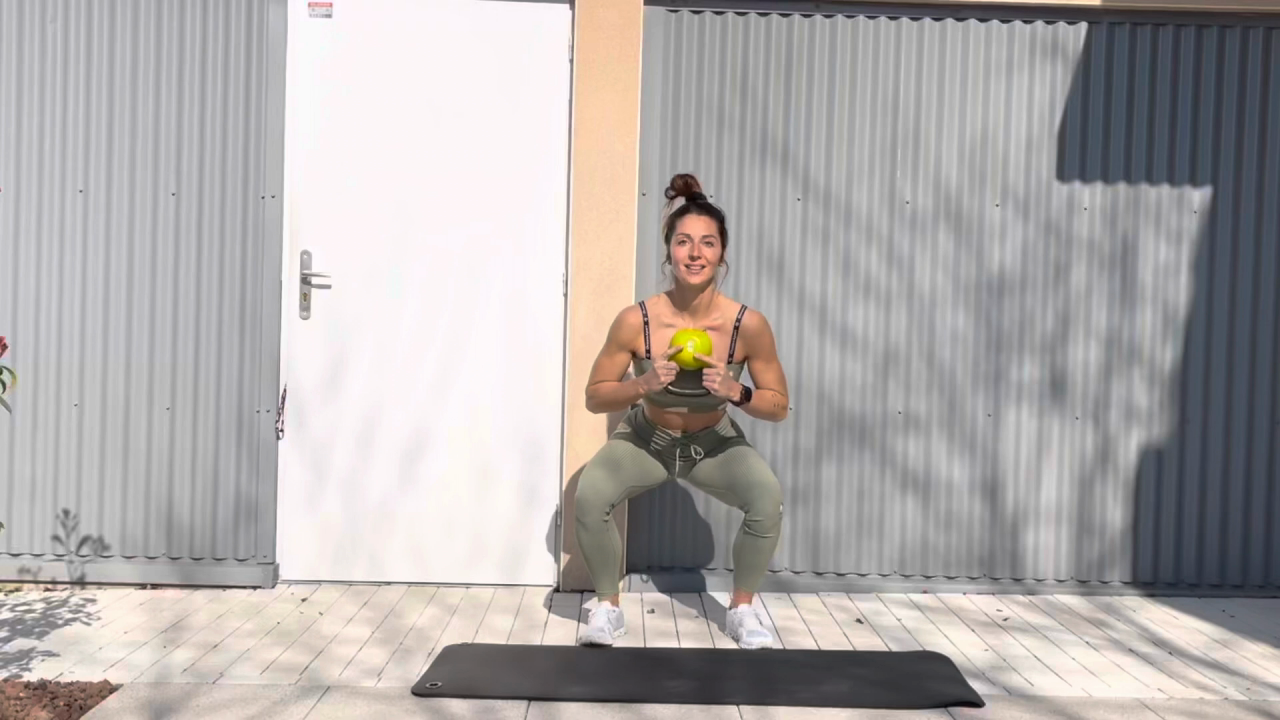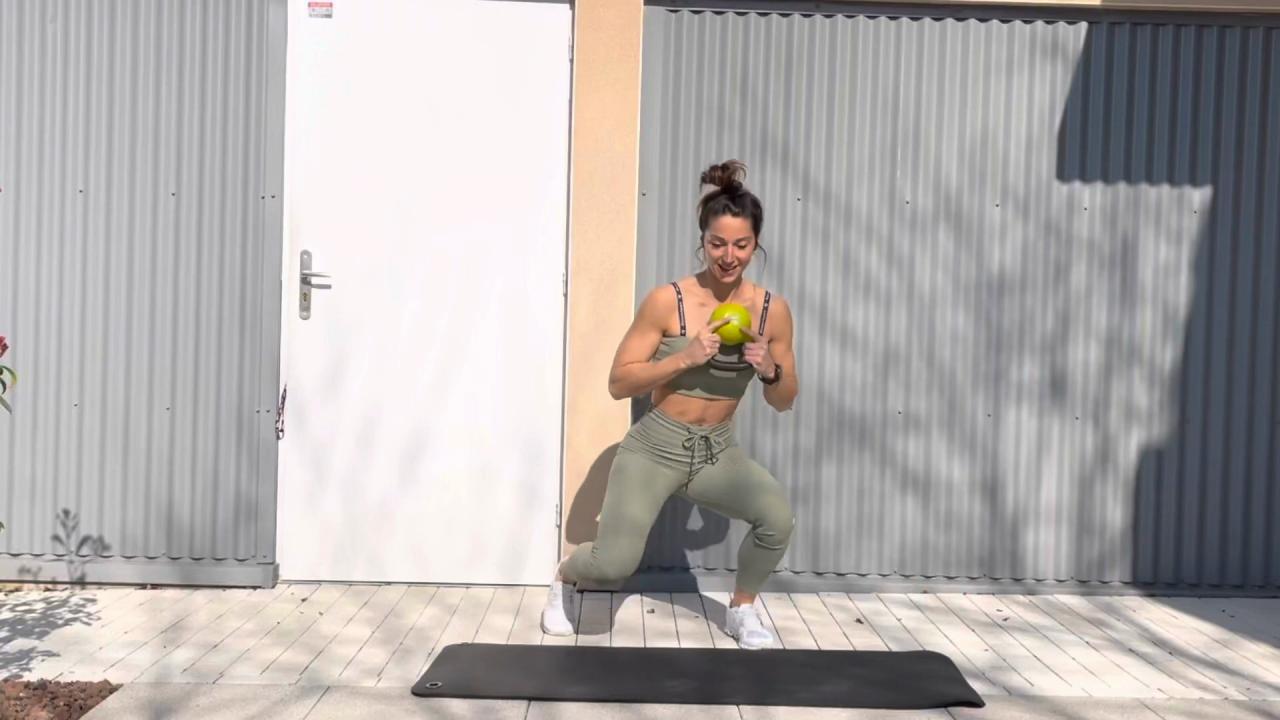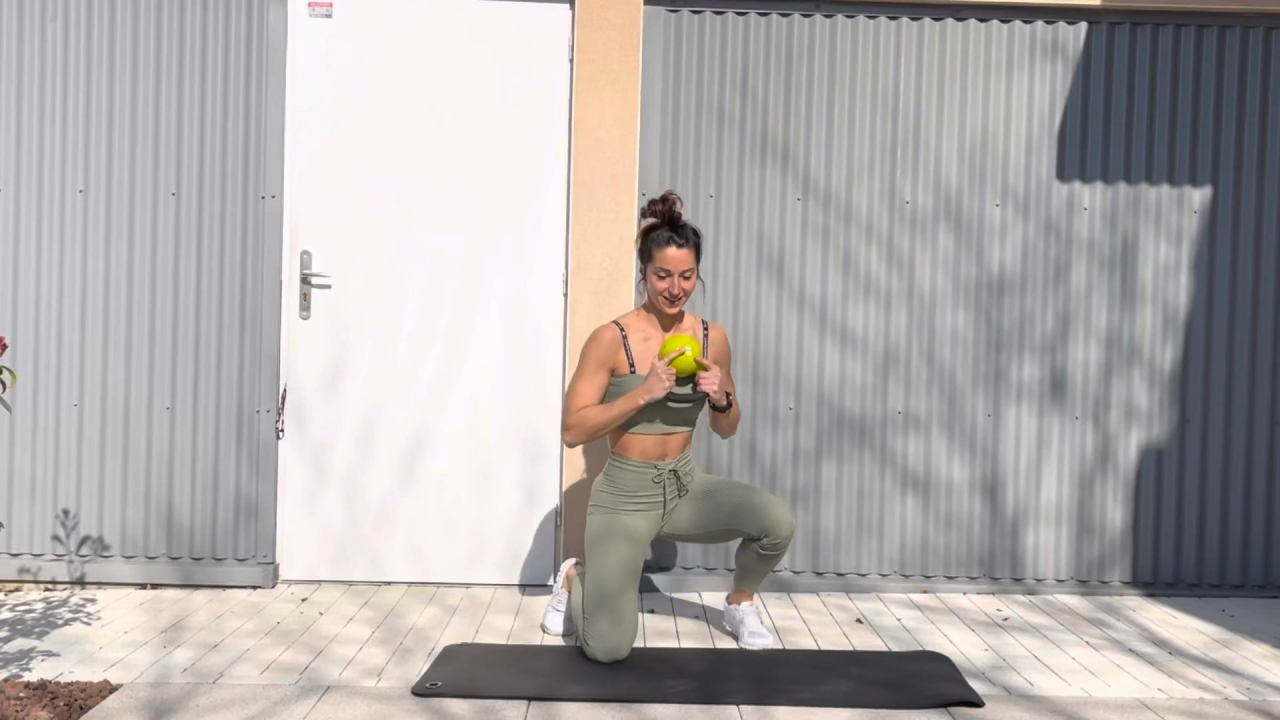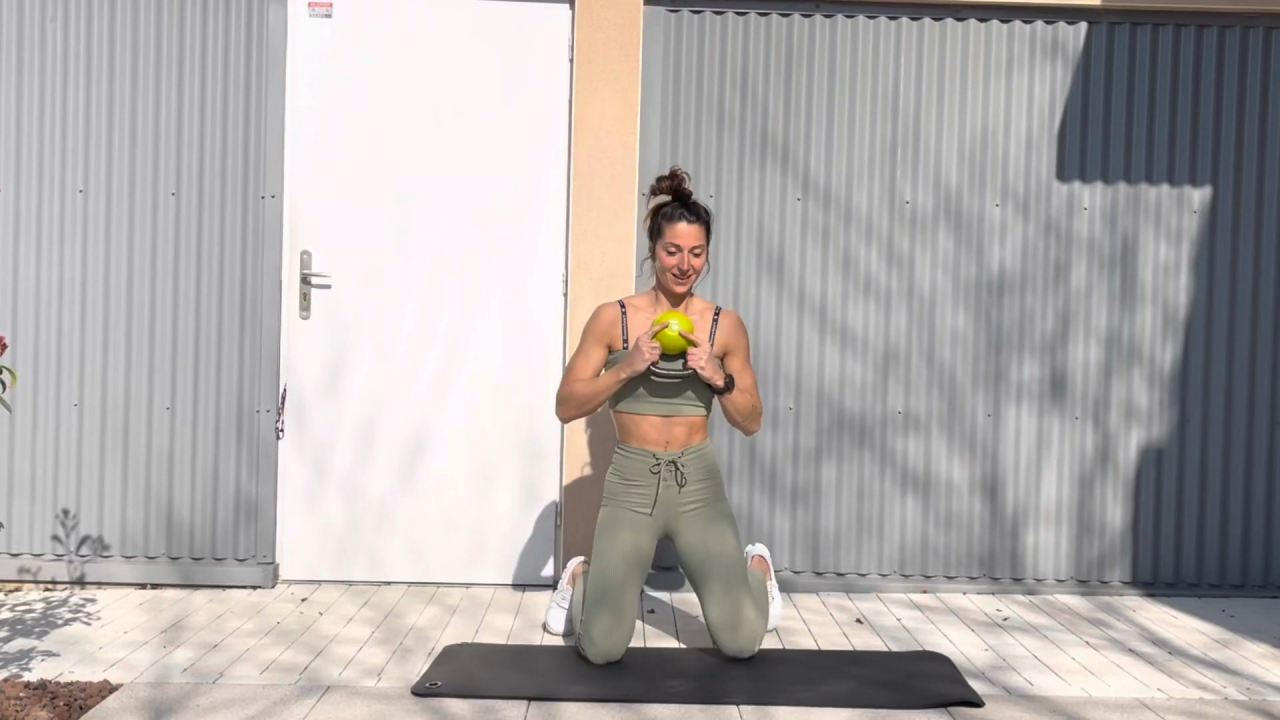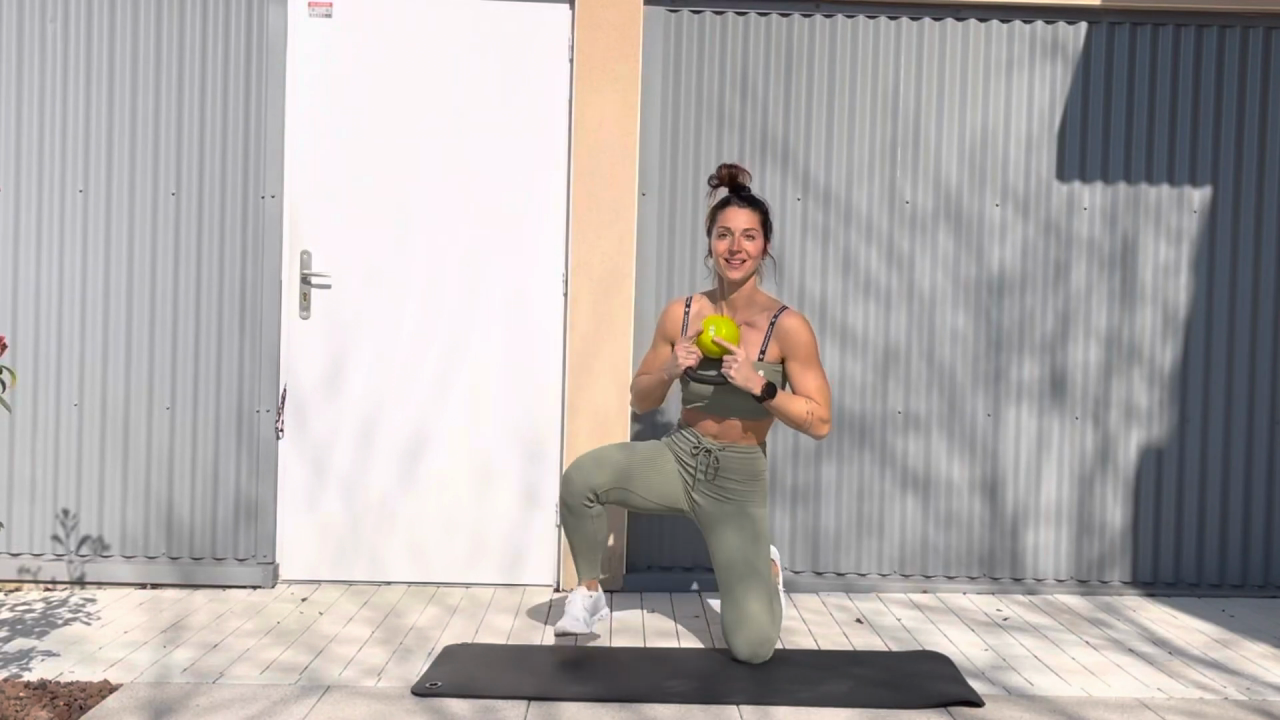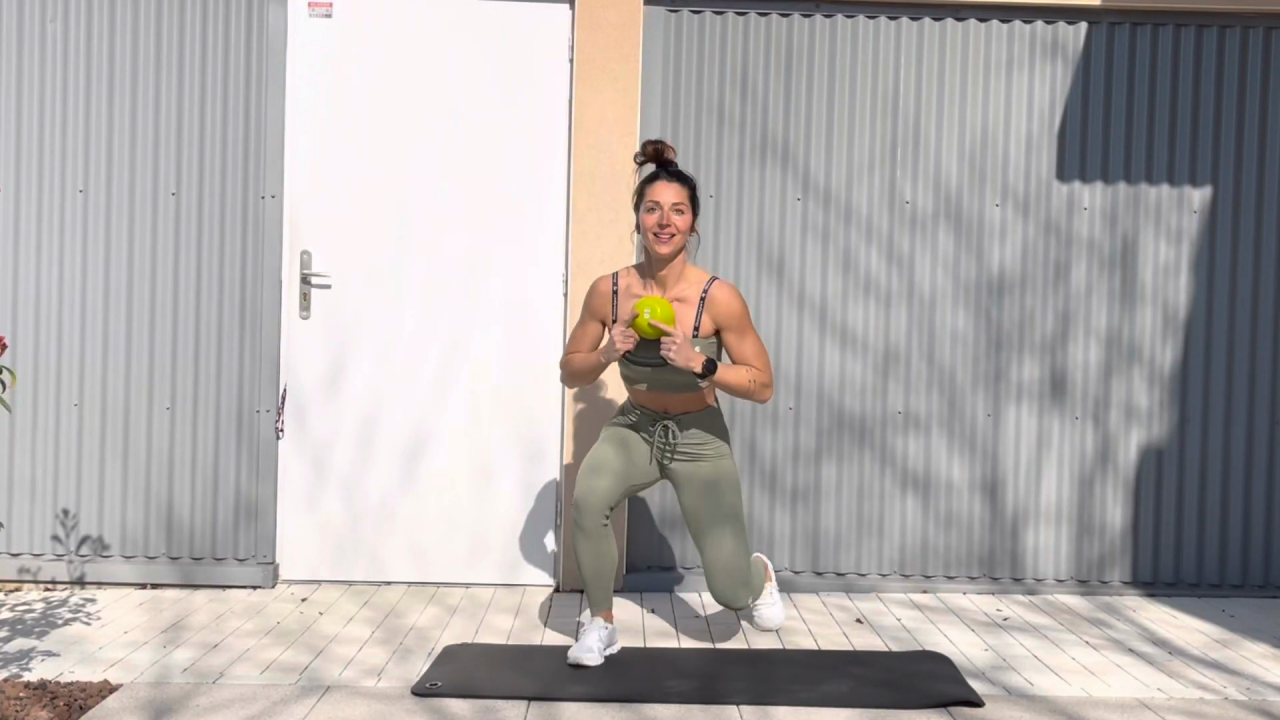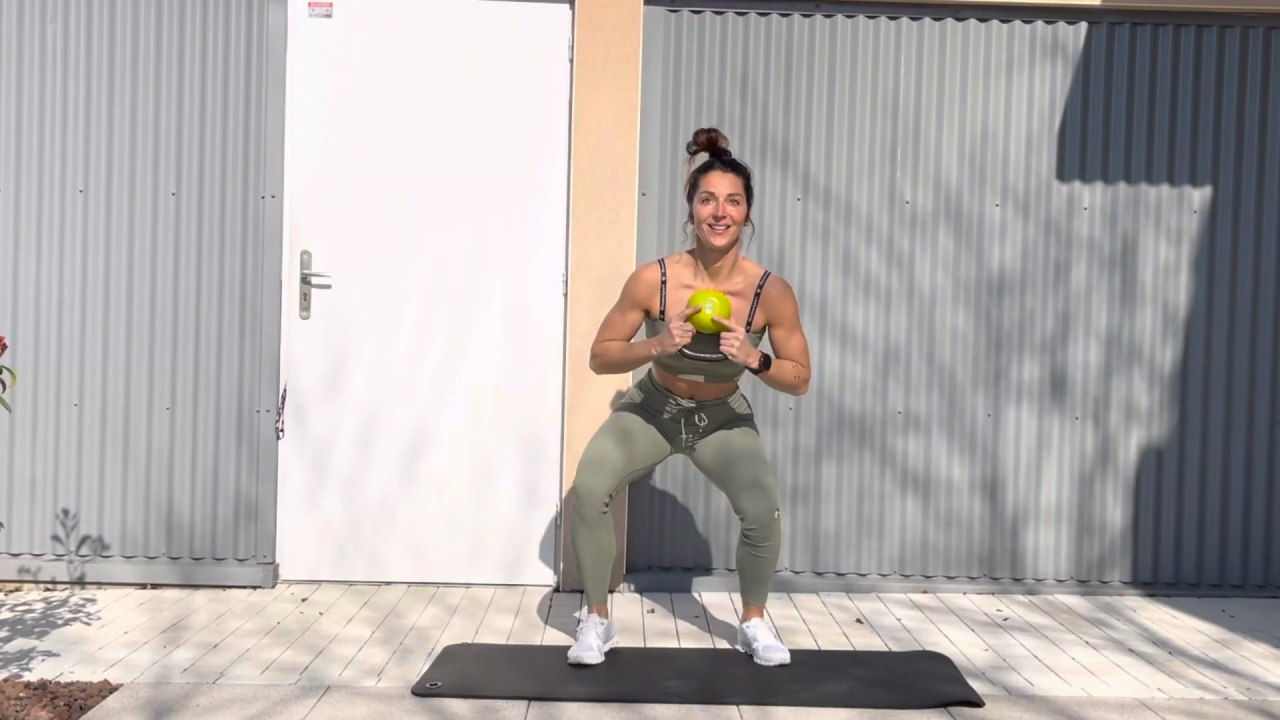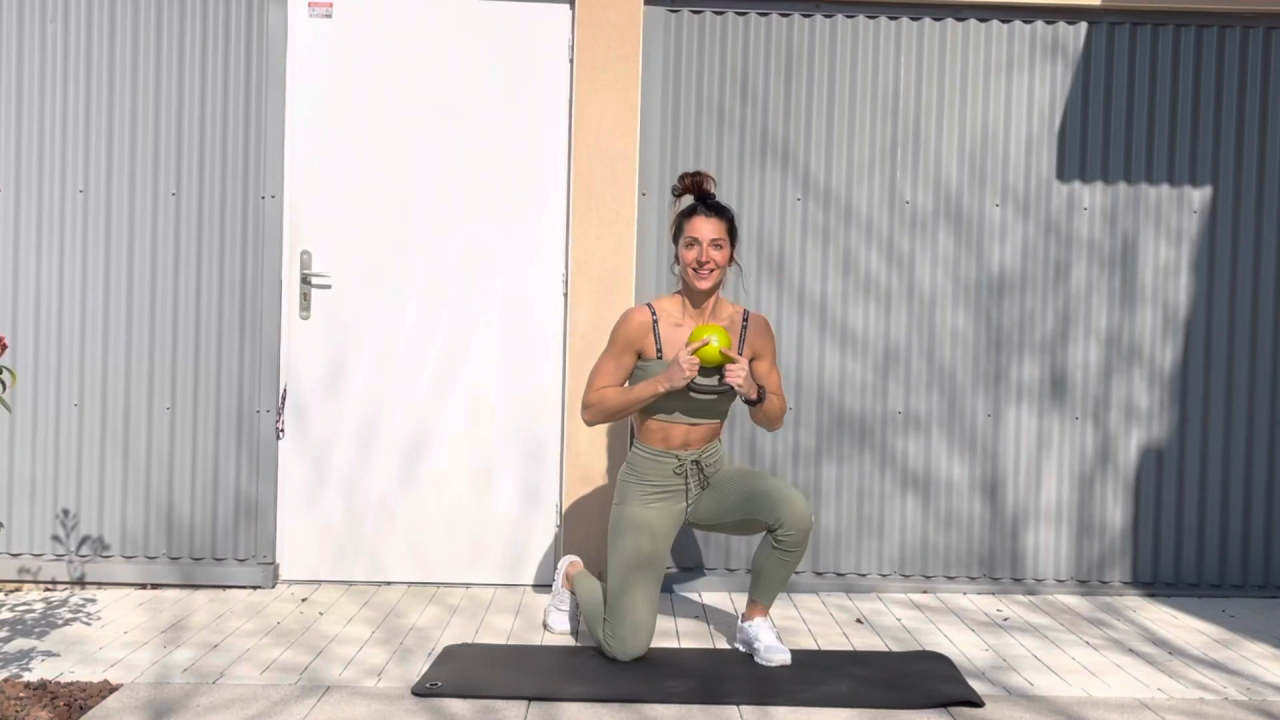
dt=0.5s
person 1, frame 1
left shoulder: (748, 324)
right shoulder: (635, 320)
left elbow: (778, 405)
right elbow: (595, 396)
left wrist: (736, 392)
right wrist: (644, 384)
left hip: (713, 442)
right hip: (646, 439)
left knee: (767, 498)
right knee: (590, 496)
left ankle: (741, 609)
right ankle: (608, 605)
person 1, frame 2
left shoulder: (773, 310)
right shoulder: (668, 301)
left elbow: (786, 400)
right elbow: (619, 383)
left wrist: (769, 369)
right wrist: (687, 356)
left hip: (719, 452)
right hip: (654, 447)
left knee: (778, 515)
right knee: (612, 565)
left ankle: (742, 608)
right ankle: (568, 573)
person 1, frame 3
left shoulder: (712, 338)
right shoulder: (610, 339)
left elbow: (726, 429)
right elbow: (572, 430)
left wrist: (722, 397)
right wrist: (644, 393)
left hip: (686, 486)
right hip: (624, 495)
left knee: (778, 521)
right knee: (609, 647)
left ankle: (739, 605)
right ankle: (575, 580)
person 1, frame 4
left shoulder: (725, 325)
right shoulder: (612, 317)
left elbow: (750, 423)
right elbow: (567, 406)
left wrist: (720, 379)
right wrist: (628, 367)
left hip: (699, 487)
right hip: (630, 486)
left knee: (742, 643)
right knee: (602, 649)
left ankle: (756, 569)
right ankle: (579, 579)
person 1, frame 5
left shoulder: (789, 326)
right shoulder: (679, 314)
left elbow: (820, 423)
right elbow: (640, 399)
left wrist: (760, 386)
right wrist: (670, 369)
left hip: (739, 482)
right hip: (676, 459)
left knee: (753, 648)
right knee: (582, 477)
left ankle: (766, 570)
right ankle: (590, 591)
person 1, frame 6
left shoulder: (719, 297)
right shoulder: (607, 290)
left elbow: (762, 386)
right elbow: (570, 372)
left wrist: (701, 364)
right wrist: (607, 353)
left hip: (699, 432)
right hip: (634, 426)
left knee: (732, 592)
right knee: (588, 498)
left ankle: (758, 575)
right ankle: (601, 623)
person 1, frame 7
left shoulder: (771, 290)
right shoulder: (651, 279)
left elbow: (799, 378)
right elbow: (600, 357)
left wrist: (753, 359)
right wrist: (657, 345)
left hip: (723, 416)
right hip: (651, 408)
left knee: (762, 511)
right knee: (588, 491)
left ankle: (753, 622)
right ankle: (597, 619)
person 1, frame 8
left shoulder: (753, 328)
right shoulder: (640, 323)
left elbow: (774, 419)
right elbow: (592, 409)
left wrist: (753, 392)
right wrist: (662, 380)
left hip: (712, 473)
right hip: (647, 481)
left knee: (796, 514)
right knee: (626, 646)
left ankle: (753, 621)
right ankle: (574, 578)
